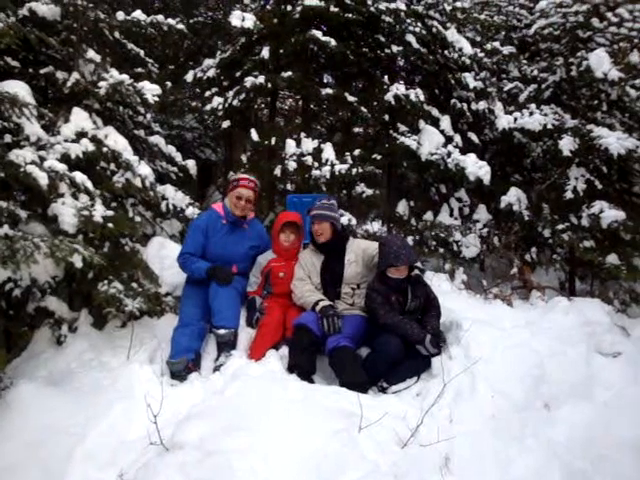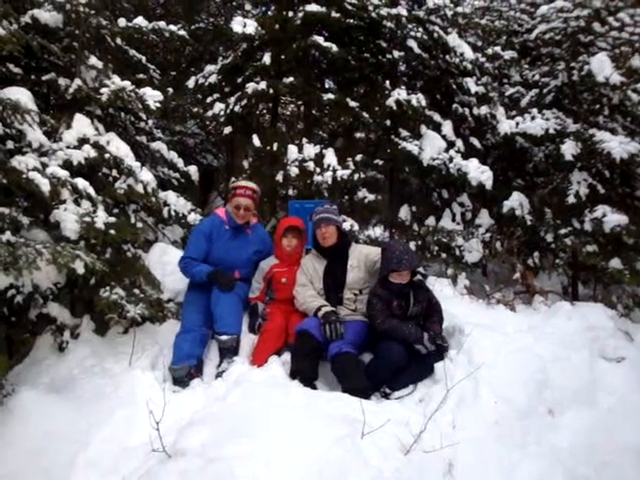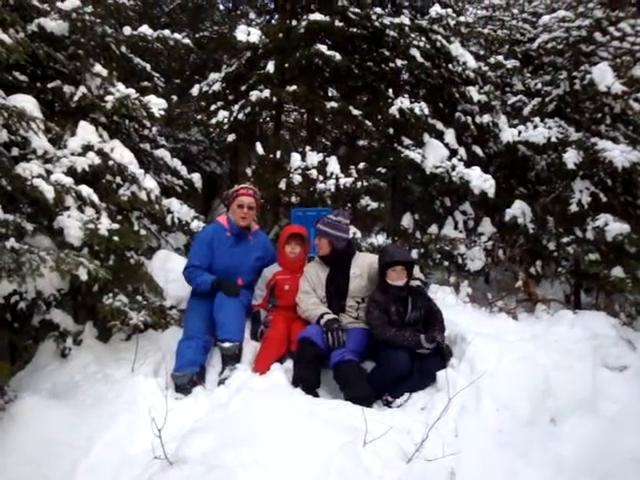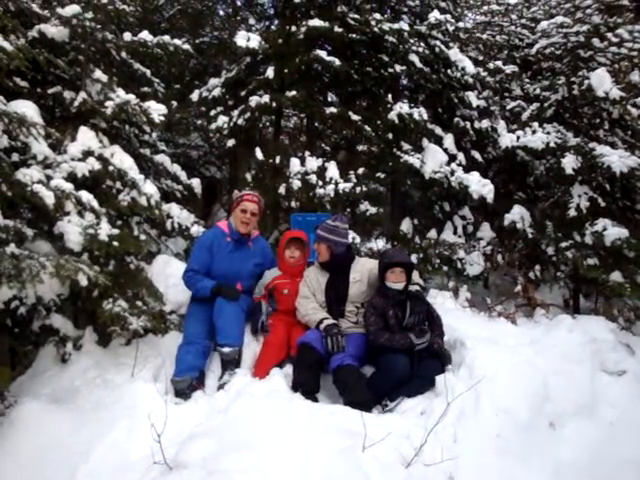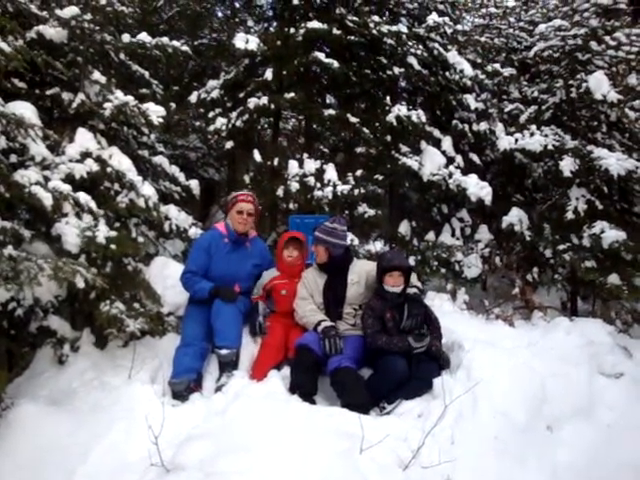
dt=0.7s
person 1, frame 1
left shoulder: (257, 229)
right shoulder: (206, 220)
right elbow: (186, 259)
right wrist: (211, 271)
left hip: (235, 284)
right hip: (201, 282)
left knee: (223, 287)
right knee: (191, 319)
left ankle: (226, 342)
right ankle: (182, 364)
person 1, frame 2
left shoulder: (260, 234)
right shoulder: (209, 225)
right elbow: (187, 263)
right wrist: (212, 273)
left hip: (237, 289)
right hip: (204, 287)
left knee: (225, 290)
right knee: (193, 325)
left ankle: (228, 349)
right ankle: (184, 371)
person 1, frame 3
left shoulder: (261, 241)
right shoulder: (210, 233)
right elbow: (191, 272)
right wrist: (217, 283)
left hip: (239, 297)
right hip: (207, 295)
left knee: (227, 299)
right knee: (196, 333)
left ankle: (230, 357)
right ankle: (186, 378)
person 1, frame 4
left shoulder: (261, 247)
right shoulder: (211, 237)
right elbow: (191, 276)
right wrist: (216, 288)
left hip: (239, 302)
right hip: (206, 299)
left knee: (226, 304)
right knee: (195, 338)
left ankle: (230, 362)
right ankle: (186, 382)
person 1, frame 5
left shoulder: (259, 247)
right shoulder: (209, 239)
right elbow: (189, 277)
right wrist: (214, 290)
left hip: (237, 303)
right hip: (204, 301)
left knee: (225, 307)
right knee: (193, 339)
left ankle: (228, 365)
right ankle: (183, 385)
person 2, frame 1
left shoulder: (360, 248)
right shoulder: (306, 256)
right elbow: (300, 288)
right wrist: (322, 306)
left hip: (354, 314)
right hip: (322, 315)
left knee: (337, 343)
right knee: (305, 323)
left ankle: (355, 390)
right ankle: (298, 380)
person 2, frame 2
left shoulder: (362, 254)
right shoulder: (308, 261)
right elbow: (303, 293)
right wrist: (324, 312)
left hip: (356, 319)
right hip: (324, 321)
left knee: (340, 349)
right knee: (308, 328)
left ankle: (358, 396)
right ankle: (301, 385)
person 2, frame 3
left shoulder: (365, 263)
right shoulder: (312, 268)
right elbow: (305, 300)
right wrist: (327, 320)
left hip: (358, 327)
right hip: (332, 327)
left knee: (342, 357)
right knee: (310, 337)
left ankle: (360, 404)
right ankle: (304, 392)
person 2, frame 4
left shoulder: (365, 267)
right shoulder: (311, 273)
right elbow: (305, 305)
right wrist: (326, 325)
left hip: (356, 332)
right hip: (326, 333)
left knee: (342, 362)
right knee: (309, 341)
left ankle: (360, 408)
right ankle: (303, 397)
person 2, frame 5
left shoulder: (364, 269)
right shoulder: (310, 275)
right elbow: (303, 307)
right wrist: (324, 326)
left hip: (355, 335)
right hip: (324, 335)
left knee: (339, 364)
right knee: (307, 344)
left ankle: (357, 410)
right ankle: (301, 399)
person 3, frame 1
left shoulder: (416, 280)
right shoulder: (376, 288)
left elbow: (432, 305)
right elbow: (388, 319)
left wrist: (430, 330)
right wrist: (420, 337)
left hip: (415, 332)
right hip: (386, 334)
left knee: (435, 343)
right knee: (393, 348)
left ankle: (391, 379)
person 3, frame 2
left shoulder: (419, 286)
right shoulder: (379, 293)
left elbow: (435, 311)
right elbow: (384, 324)
left wrist: (432, 333)
right wrist: (417, 336)
left hip: (418, 339)
right hip: (390, 340)
left knee: (435, 351)
right knee: (395, 355)
left ankle: (392, 386)
person 3, frame 3
left shoulder: (418, 292)
right shoulder: (377, 299)
left elbow: (435, 318)
right elbow: (381, 332)
left wrist: (434, 338)
right wrist: (416, 340)
left hip: (419, 345)
right hip: (391, 347)
left knee: (435, 361)
right knee: (400, 362)
left ankle: (394, 393)
person 3, frame 4
left shoulder: (417, 298)
right shoulder: (376, 303)
left elbow: (435, 323)
right elbow: (376, 337)
left wrist: (436, 344)
right wrist: (409, 339)
left hip: (416, 351)
right hip: (389, 352)
left knee: (434, 367)
right knee: (400, 367)
left ankle: (391, 398)
person 3, frame 5
left shoulder: (415, 301)
right shoulder: (374, 306)
left elbow: (433, 326)
right elbow: (374, 340)
left wrist: (435, 348)
right wrist: (408, 342)
left hip: (414, 355)
right hip: (387, 355)
left knee: (431, 369)
right knee: (398, 369)
left ankle: (388, 400)
person 4, frame 1
right shoulder: (265, 259)
right elbow: (254, 286)
right wrist: (253, 309)
left hip: (296, 303)
right hip: (273, 300)
left knee: (295, 319)
right knee: (273, 319)
right ankle: (256, 358)
person 4, frame 2
right shoulder: (268, 265)
right elbow: (256, 292)
right wrist: (255, 314)
left hip: (298, 308)
right hip: (276, 306)
left knee: (297, 326)
right knee: (275, 325)
right ankle: (258, 365)
person 4, frame 3
right shoulder: (271, 272)
right elbow: (260, 298)
right wrist: (257, 320)
left hip: (301, 315)
right hip: (279, 313)
left knee: (299, 334)
right knee: (277, 334)
right ankle: (260, 371)
person 4, frame 4
right shoulder: (272, 275)
right elbow: (259, 295)
right hip: (279, 317)
left knee: (299, 339)
right knee: (277, 339)
right ankle: (260, 376)
person 4, frame 5
right shoulder: (271, 276)
right elbow: (258, 296)
right wrist: (258, 315)
right hip: (278, 318)
left knee: (297, 341)
right knee: (274, 341)
right ankle: (257, 377)
